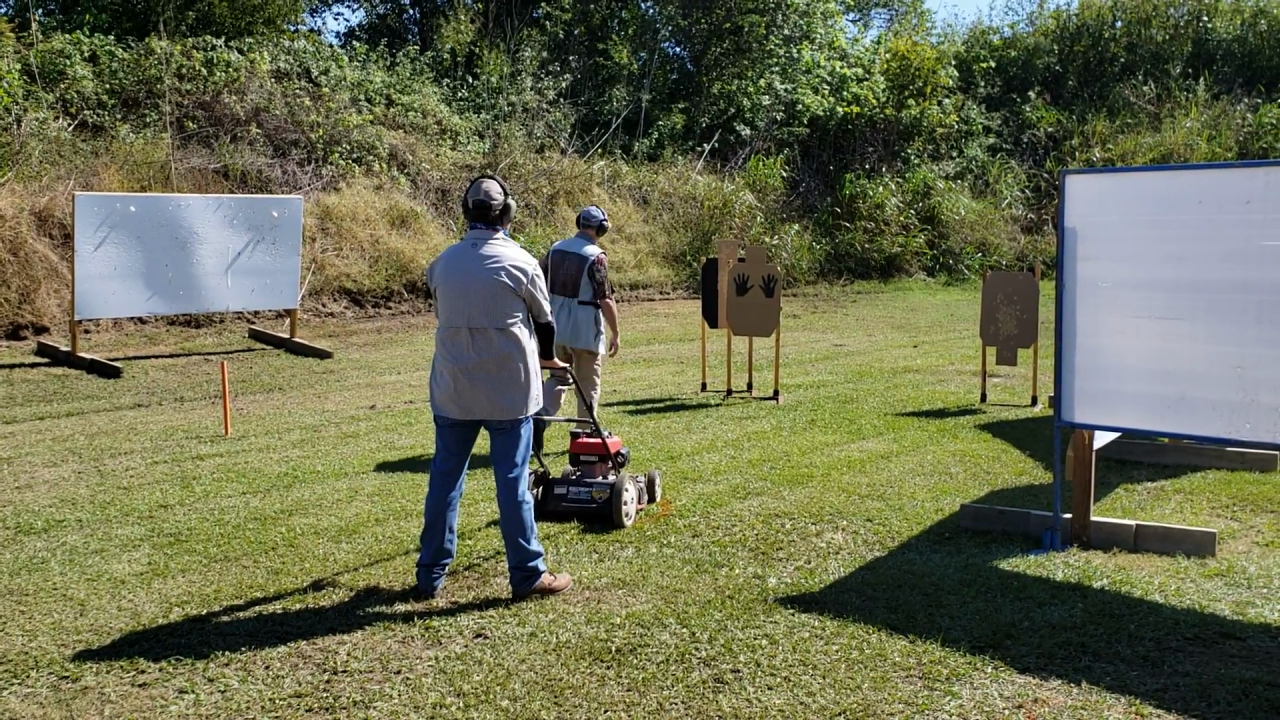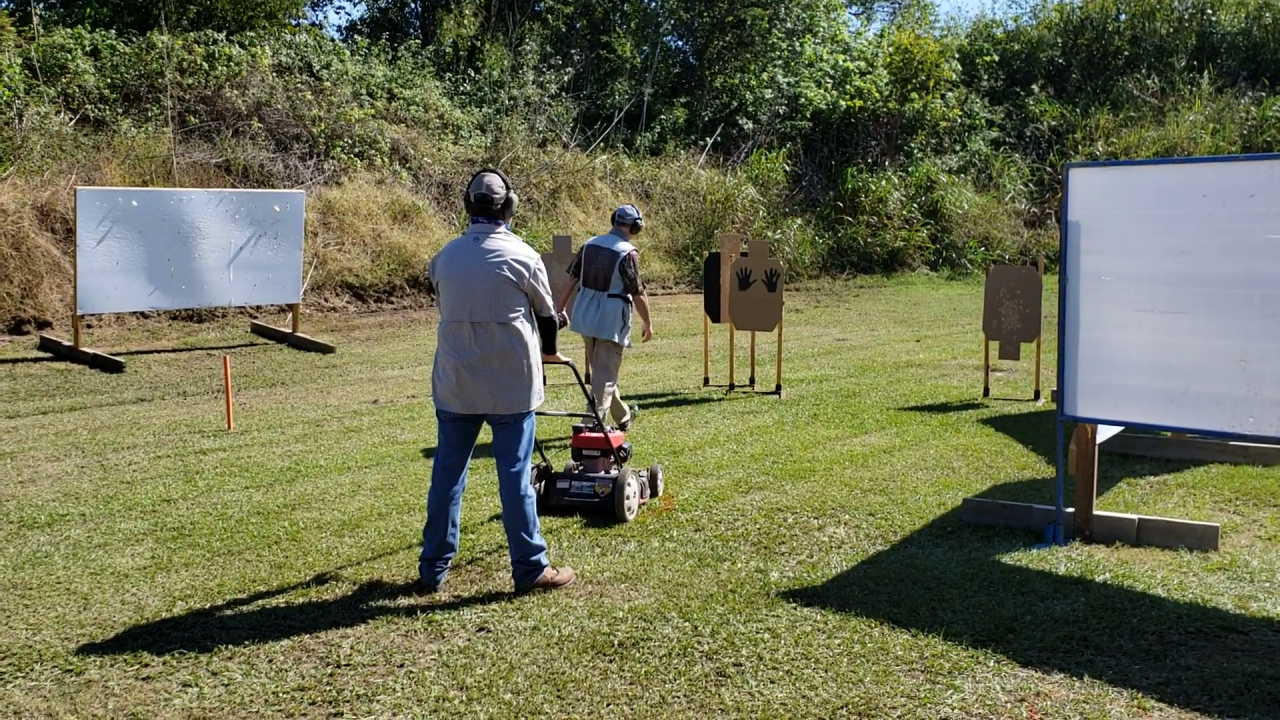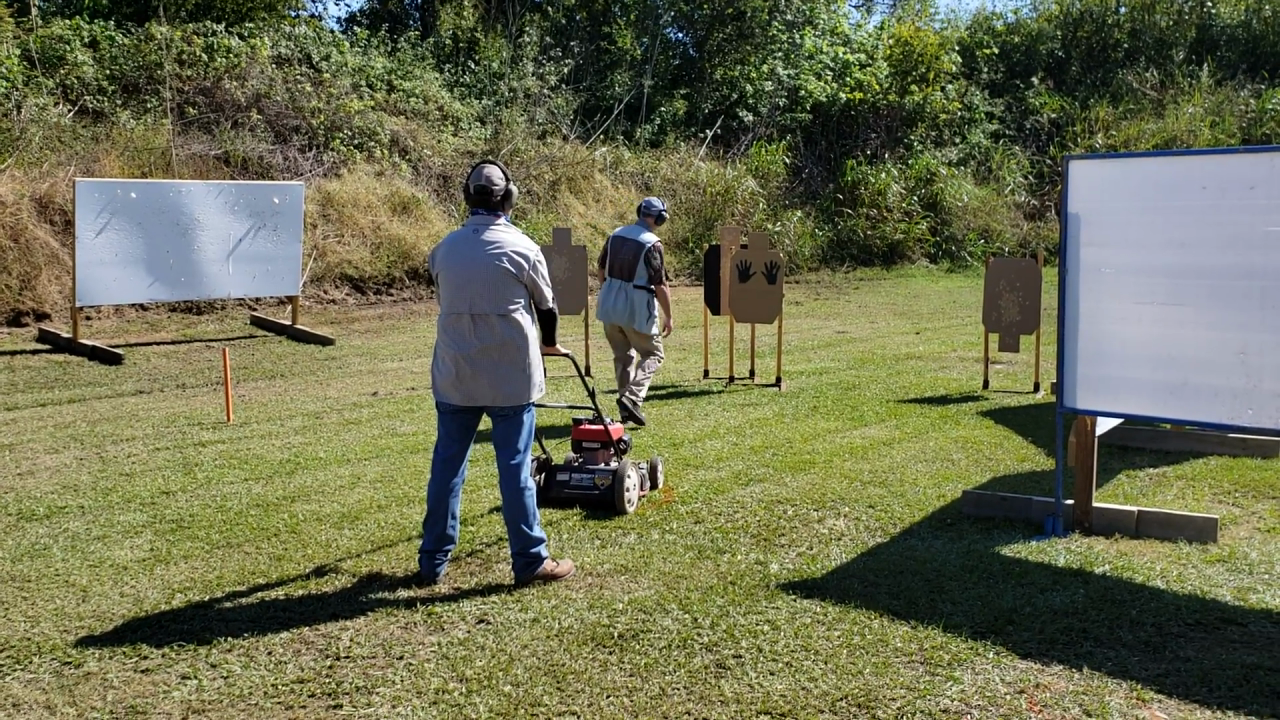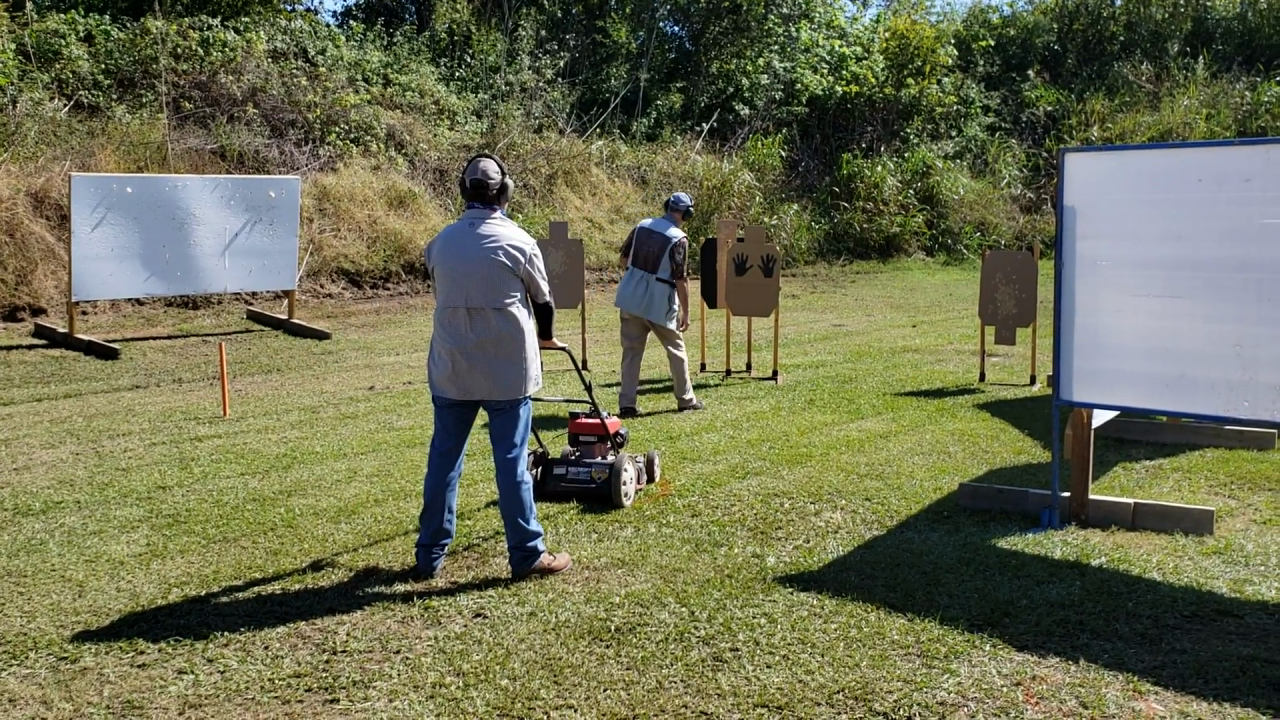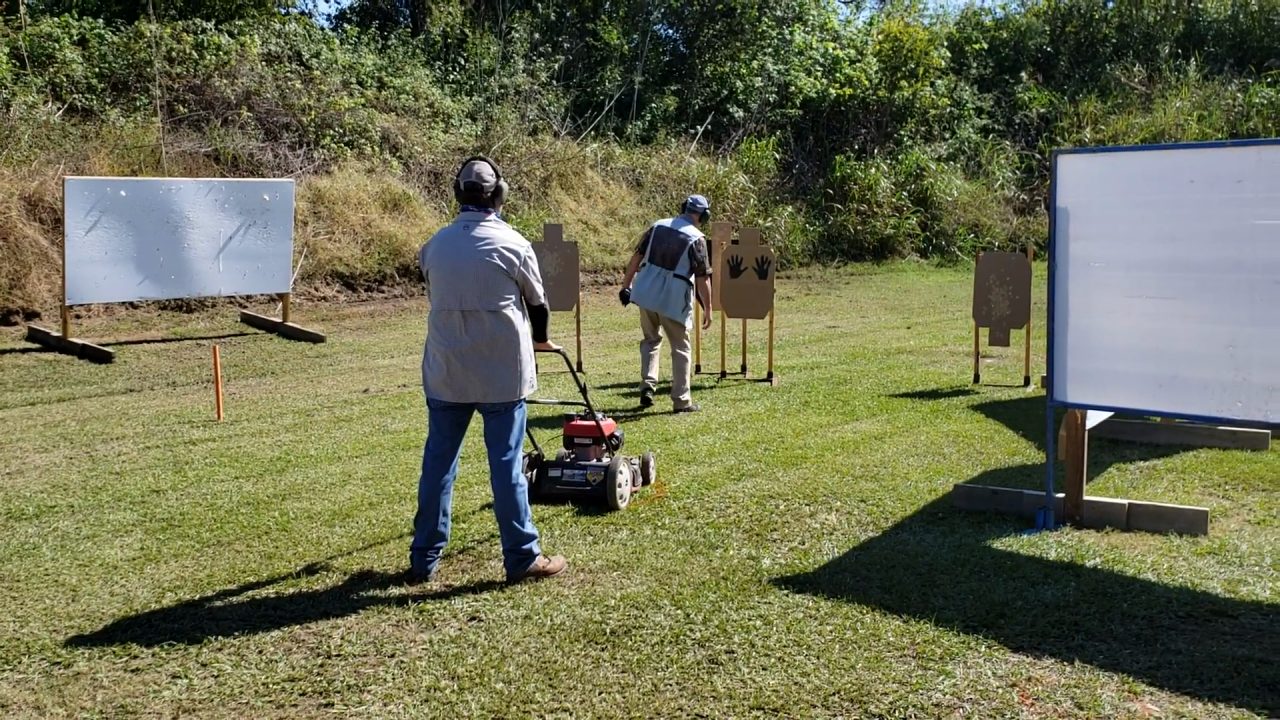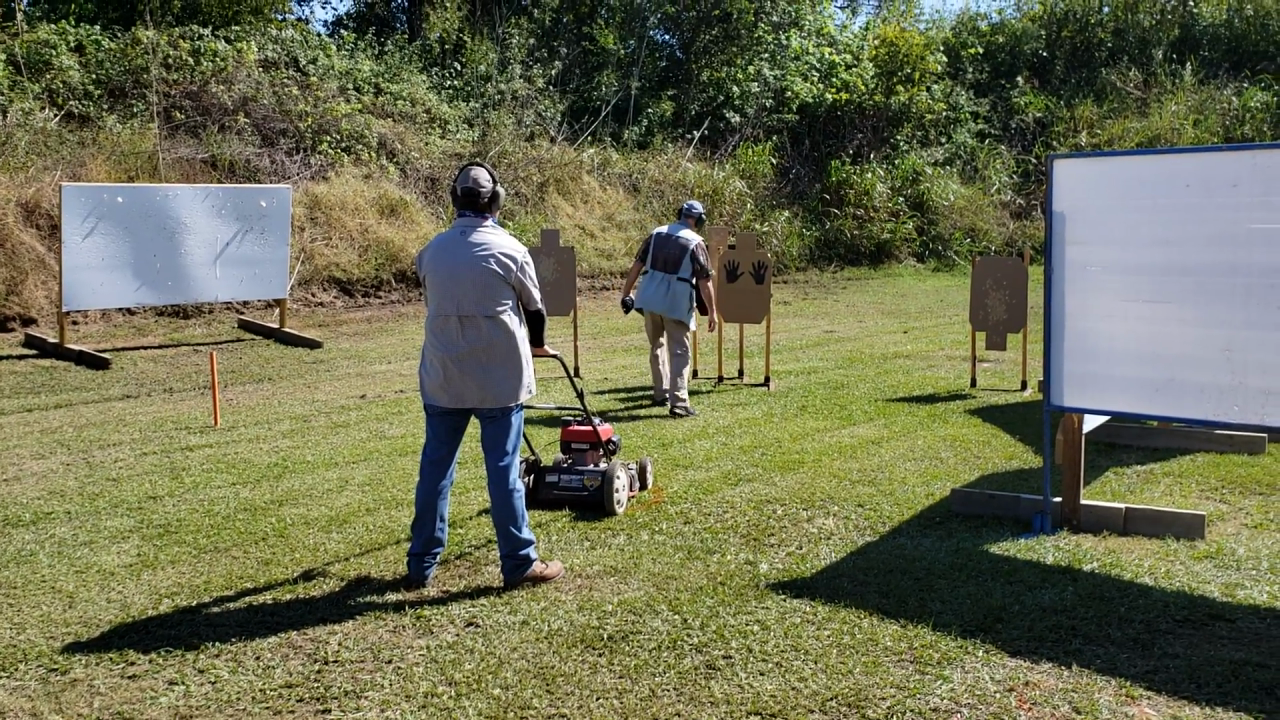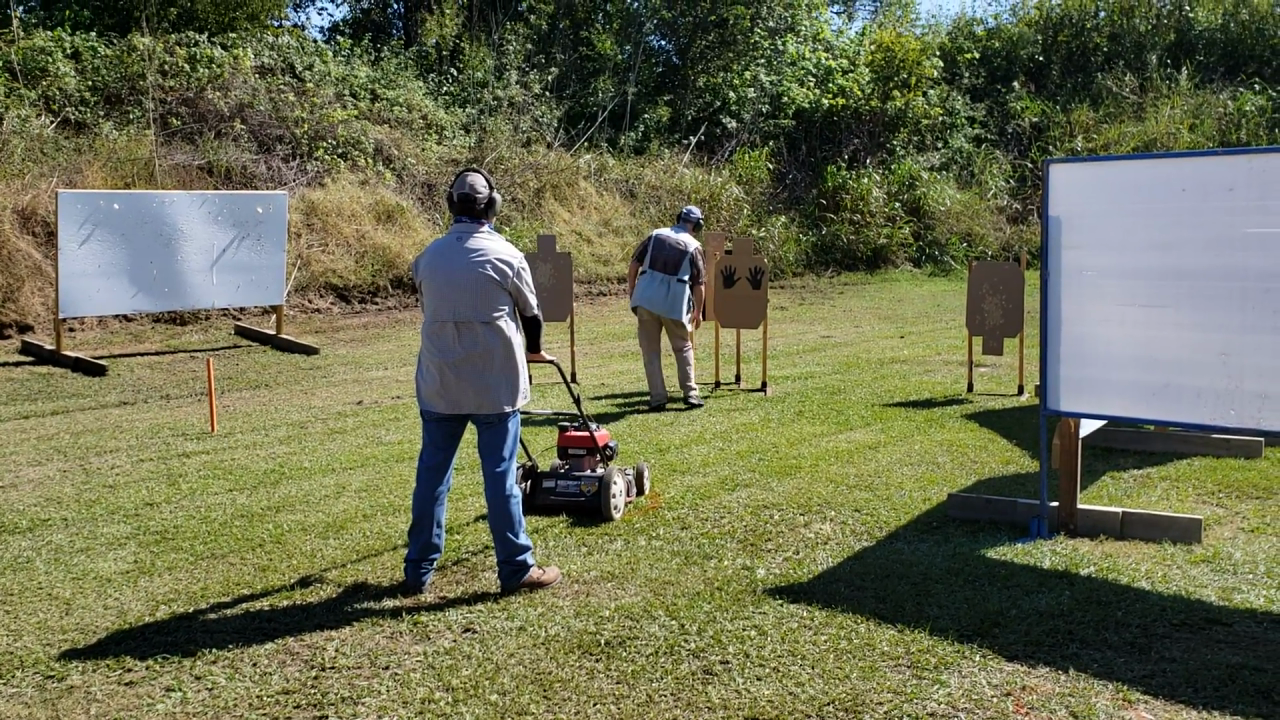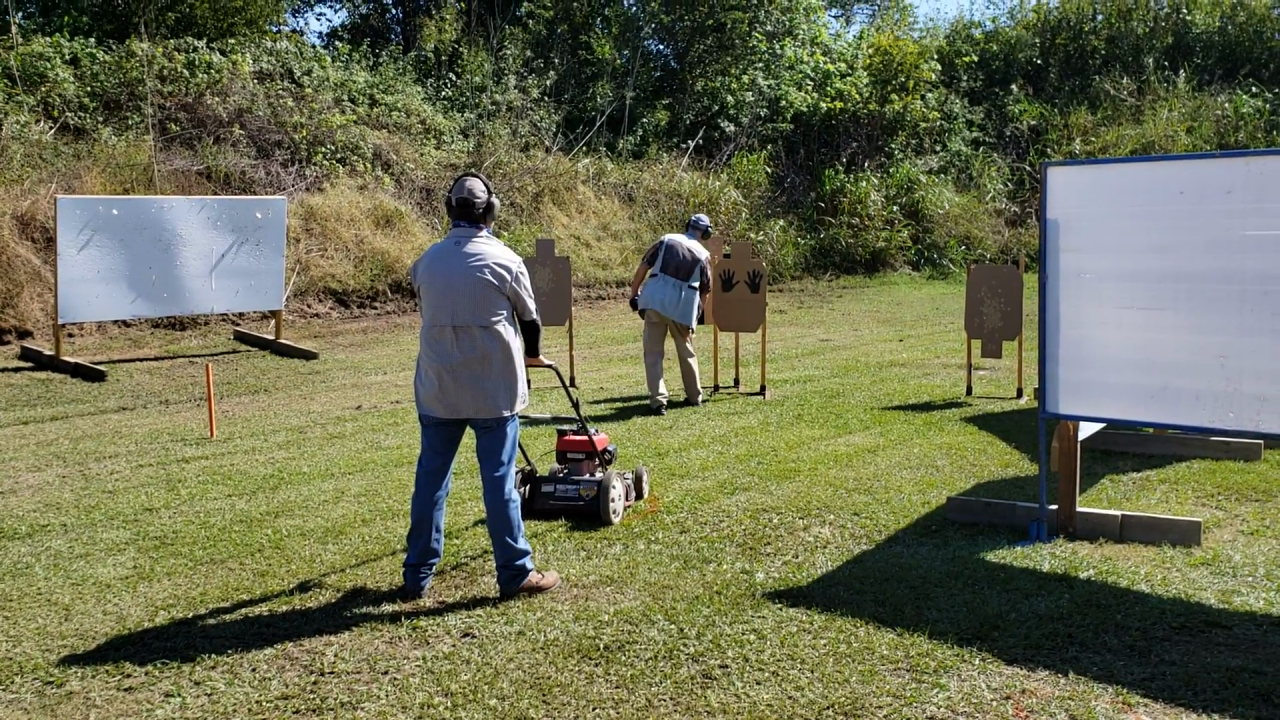
dt=0.3s
person 1, frame 1
left shoulder: (442, 263)
right shoulder: (520, 262)
right elbow: (544, 319)
right wrist: (547, 358)
left hip: (452, 389)
right hip: (508, 389)
left knee: (444, 479)
right knee: (512, 482)
left ankle: (430, 575)
right ankle: (528, 575)
person 1, frame 2
left shoulder: (444, 257)
right shoulder: (522, 256)
right elbow: (546, 314)
right wrist: (549, 352)
left hip: (455, 383)
right hip: (510, 384)
left knee: (447, 473)
right knee: (515, 476)
left ankle: (433, 568)
right ankle: (530, 569)
person 1, frame 3
left shoulder: (444, 249)
right shoulder: (522, 248)
right elbow: (546, 305)
right wrist: (549, 344)
left hip: (454, 375)
right hip: (510, 376)
left knee: (447, 465)
right knee: (515, 468)
left ankle: (432, 561)
right ankle: (530, 560)
person 1, frame 4
left shoulder: (440, 242)
right shoulder: (518, 242)
right elbow: (542, 299)
right wrist: (545, 337)
left hip: (451, 369)
right hip: (506, 370)
left knee: (443, 460)
right knee: (511, 462)
left ankle: (429, 555)
right ankle: (527, 555)
person 1, frame 5
left shoulder: (435, 245)
right shoulder: (513, 244)
right elbow: (537, 302)
right wrist: (541, 340)
left hip: (445, 372)
right hip: (502, 372)
left knee: (438, 462)
right knee: (506, 465)
left ankle: (424, 558)
right ankle: (522, 558)
person 1, frame 6
left shoulder: (431, 250)
right shoulder: (509, 249)
right elbow: (534, 307)
right wrist: (537, 345)
left hip: (443, 377)
right hip: (498, 378)
left knee: (435, 468)
right knee: (503, 470)
left ankle: (421, 563)
right ankle: (519, 563)
person 1, frame 7
left shoulder: (428, 256)
right shoulder: (505, 255)
right elbow: (530, 312)
right wrist: (534, 350)
left hip: (438, 383)
right hip: (494, 384)
left knee: (432, 474)
right knee: (500, 475)
left ankle: (418, 569)
right ankle: (516, 568)
person 1, frame 8
left shoulder: (426, 261)
right shoulder: (504, 260)
right elbow: (529, 317)
right wrist: (532, 355)
left hip: (438, 388)
right hip: (493, 388)
left knee: (430, 479)
right knee: (499, 480)
left ankle: (417, 574)
right ankle: (515, 573)
person 2, frame 1
left shoulder: (555, 249)
right shoulder: (596, 256)
left elbow: (543, 287)
right elbow: (606, 299)
right wrist: (615, 334)
left hip: (557, 325)
right hip: (584, 328)
left knee: (558, 378)
right knee: (588, 385)
left ankle: (542, 420)
person 2, frame 2
left shoulder: (590, 244)
right shoulder: (628, 252)
left elbow: (572, 280)
right elbow: (637, 293)
left wrist: (560, 309)
right wrist: (647, 323)
left hip: (586, 316)
right hip: (611, 321)
left knee: (602, 372)
right knee: (605, 376)
left ankle: (621, 415)
person 2, frame 3
left shoulder: (616, 234)
right shoulder: (652, 244)
left elbow: (600, 270)
right elbow: (660, 285)
right wrist: (668, 316)
left hip: (610, 307)
right hip: (638, 310)
left knee: (623, 359)
right knee: (653, 355)
left ankle: (627, 412)
right ankle: (631, 398)
person 2, frame 4
left shoulder: (642, 226)
right shoulder: (678, 239)
left elbow: (623, 258)
right elbow: (681, 280)
right wrist: (685, 312)
left hip: (631, 298)
right hip: (659, 303)
left knee: (631, 351)
right knee: (675, 349)
left ankle: (627, 403)
right ankle: (685, 399)
person 2, frame 5
left shoulder: (658, 226)
right shoulder: (696, 238)
left elbow: (636, 257)
right elbow: (703, 278)
left wrist: (626, 283)
right wrist: (708, 310)
left hip: (647, 293)
right hip: (673, 299)
left knee: (651, 341)
right knee: (680, 349)
left ankle: (648, 385)
right ankle: (681, 401)
person 2, frame 6
left shoulder: (657, 233)
right shoulder: (695, 242)
left elbow: (637, 265)
right elbow: (705, 281)
left wrist: (626, 292)
right wrist: (712, 311)
left hip: (651, 299)
right hip: (677, 302)
left knee: (657, 346)
right knee: (680, 351)
left ankle: (661, 394)
right ankle: (679, 402)
person 2, frame 7
left shoulder: (656, 235)
right shoulder: (694, 247)
left elbow: (634, 264)
right elbow: (698, 284)
left wrist: (632, 290)
right wrist: (698, 312)
left hip: (646, 299)
right hip: (674, 303)
left knee: (650, 351)
right knee: (683, 348)
left ankle: (658, 399)
right ankle: (691, 393)
person 2, frame 8
left shoulder: (667, 240)
right shoulder: (703, 255)
left elbow: (643, 266)
right elbow: (704, 291)
left wrist: (634, 291)
right wrist: (696, 315)
left hip: (655, 301)
right hip: (682, 307)
left knee: (653, 353)
right knee: (686, 353)
left ankle: (658, 401)
right ankle: (694, 396)
